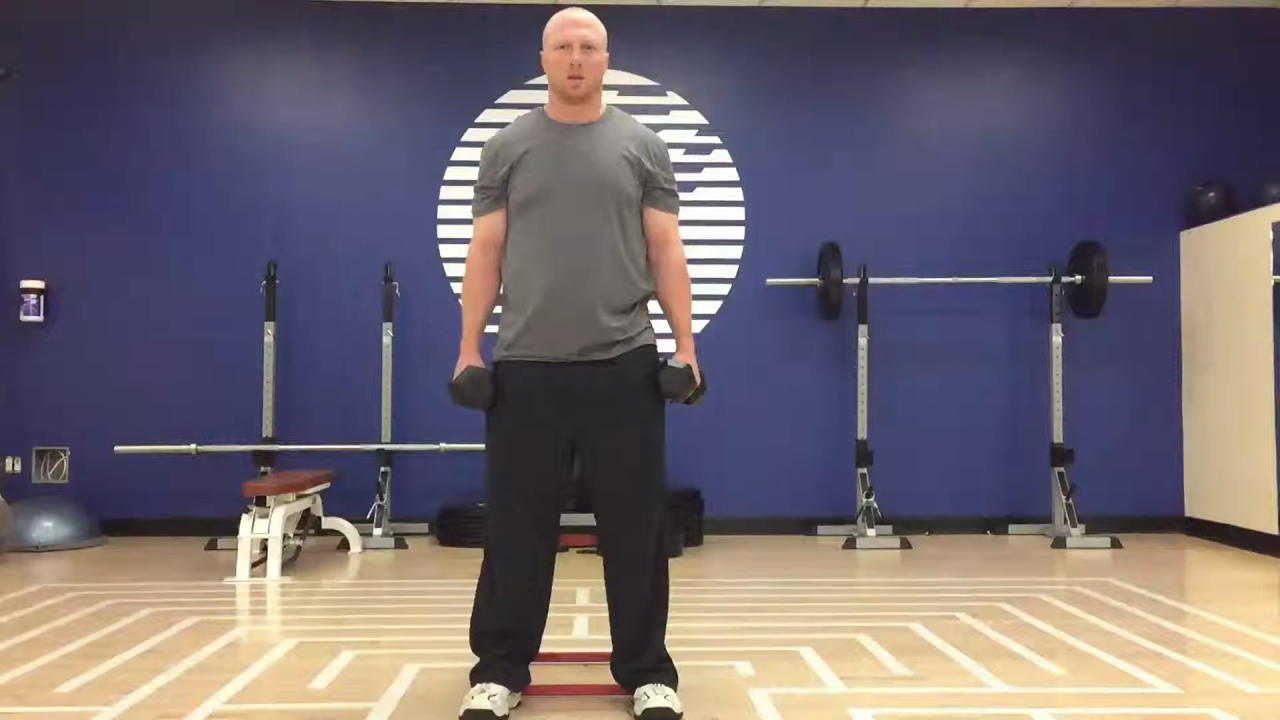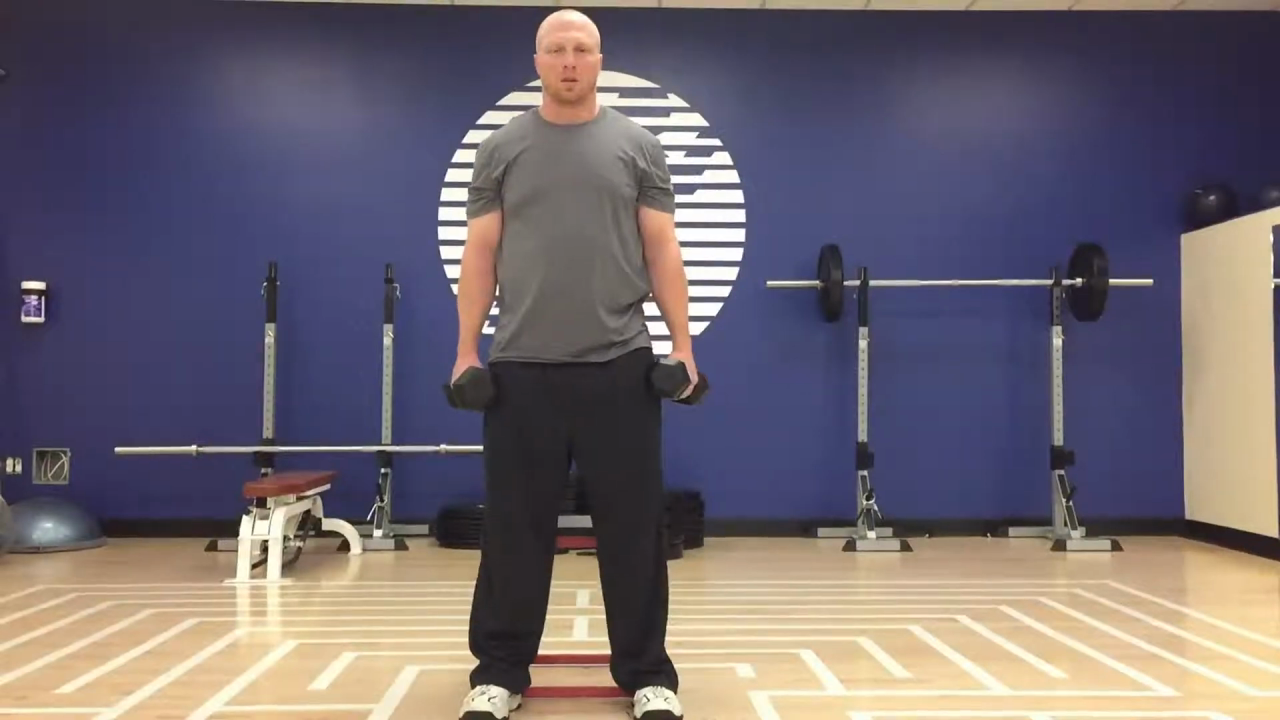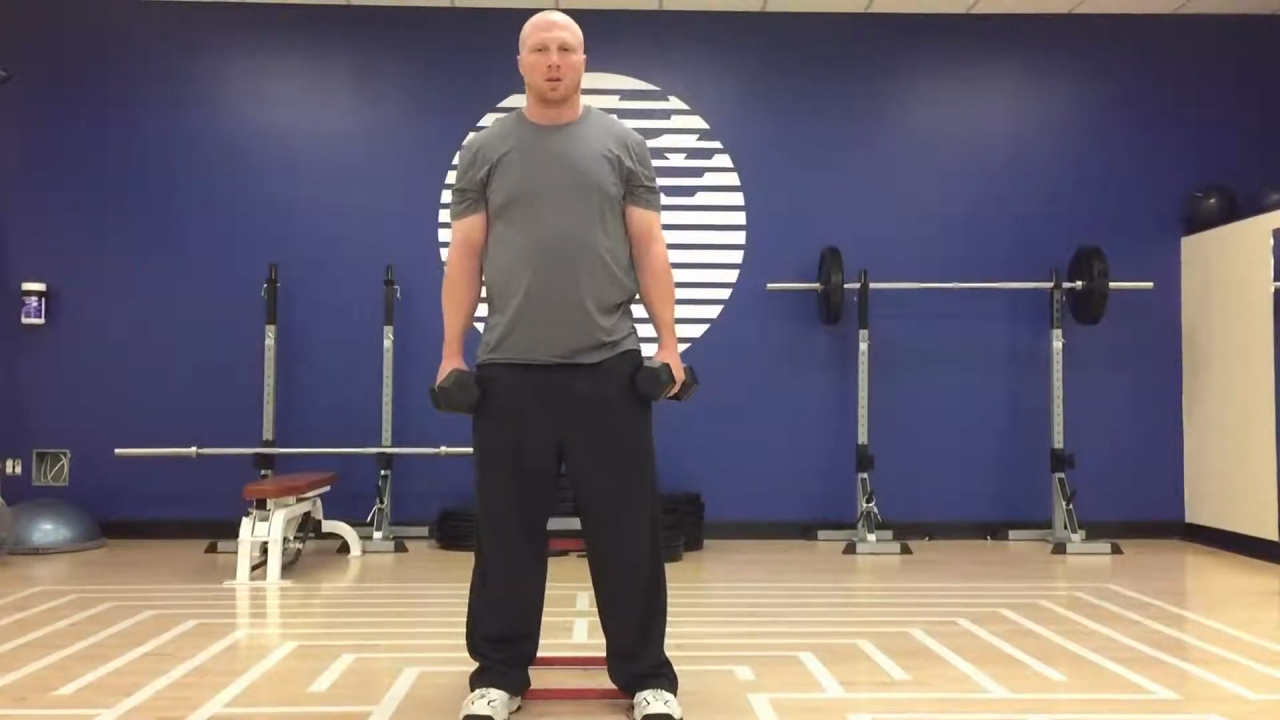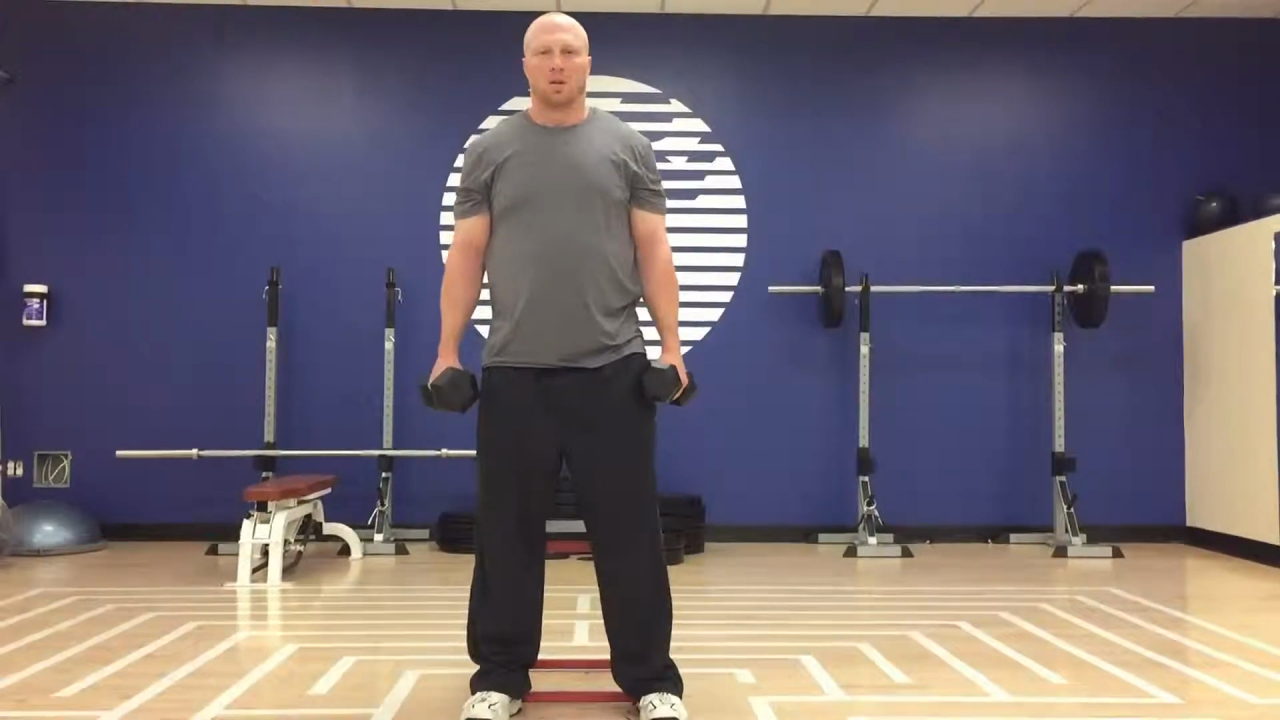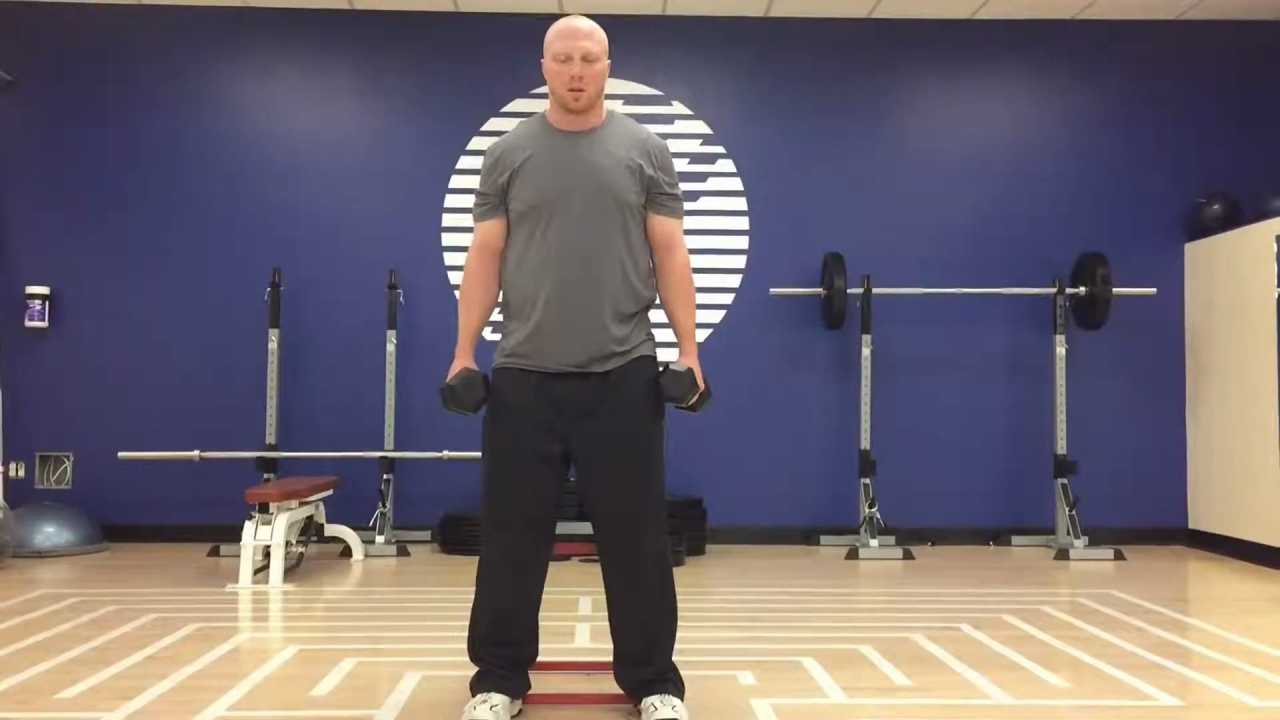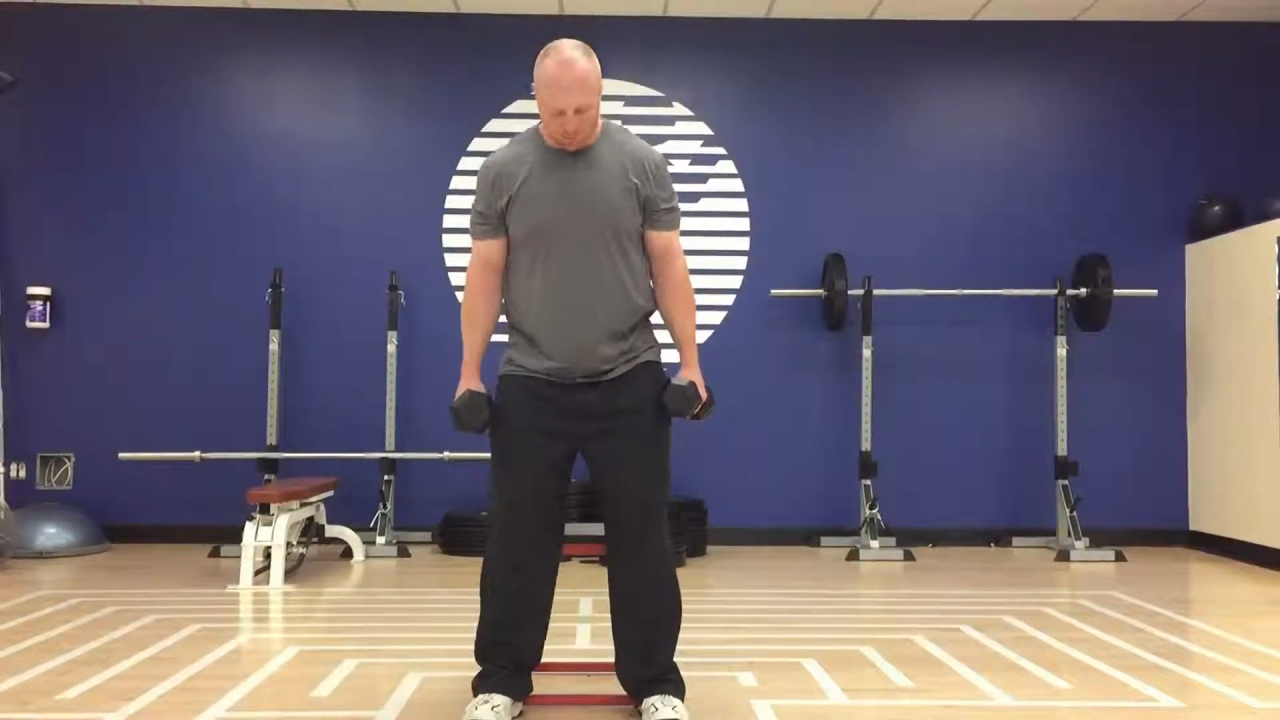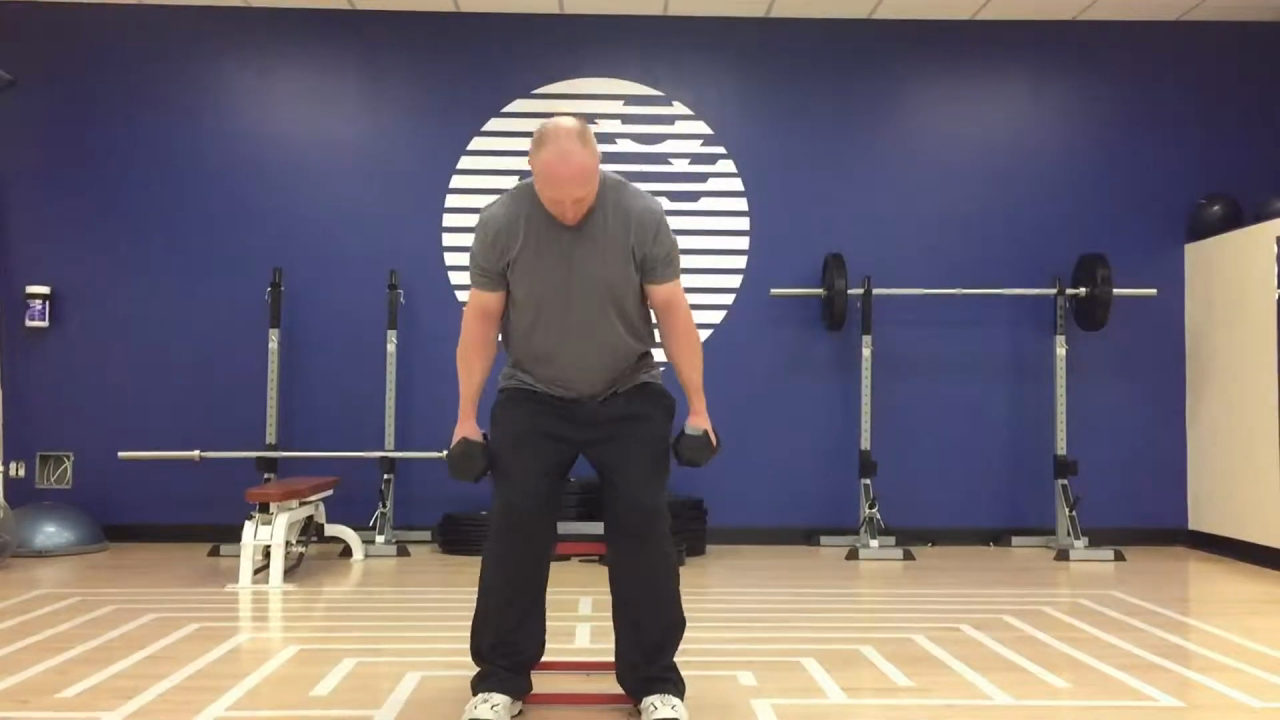
dt=0.3s
person 1, frame 1
left shoulder: (642, 146)
right shoulder: (507, 147)
left elbow: (666, 249)
right elbow: (485, 251)
left wrist: (684, 344)
right wrist: (469, 347)
left hip: (623, 365)
right hip: (526, 367)
left knee: (633, 525)
right knee: (516, 525)
person 1, frame 2
left shoulder: (637, 146)
right shoulder: (501, 149)
left elbow: (662, 250)
right elbow: (481, 254)
left wrist: (682, 344)
right wrist: (466, 349)
left hip: (618, 366)
right hip: (522, 368)
left knee: (632, 526)
right knee: (515, 526)
person 1, frame 3
left shoulder: (621, 144)
right shoulder: (485, 149)
left elbow: (648, 248)
right elbow: (465, 255)
left wrist: (667, 342)
right wrist: (452, 351)
left hip: (609, 366)
right hip: (511, 370)
left knee: (626, 527)
right knee: (508, 528)
person 1, frame 4
left shoulder: (627, 147)
right shoulder: (490, 150)
left elbow: (654, 252)
right elbow: (466, 255)
left wrist: (671, 345)
right wrist: (447, 350)
left hip: (613, 370)
right hip: (515, 372)
left knee: (629, 530)
right knee: (508, 531)
person 1, frame 5
left shoulder: (645, 151)
right shoulder: (508, 154)
left elbow: (670, 255)
right elbow: (486, 257)
left wrist: (688, 351)
right wrist: (464, 351)
left hip: (623, 374)
right hip: (524, 375)
left knee: (634, 532)
right knee: (513, 530)
person 1, frame 6
left shoulder: (641, 162)
right shoulder: (504, 169)
left elbow: (668, 266)
right elbow: (486, 274)
left wrist: (690, 361)
right wrist: (470, 370)
left hip: (628, 381)
right hip: (531, 383)
left knee: (640, 530)
right knee: (520, 530)
person 1, frame 7
left shoulder: (640, 214)
right shoulder: (501, 221)
left elbow: (673, 313)
right elbow: (481, 319)
left wrist: (698, 406)
right wrist: (466, 415)
left hip: (628, 396)
right hip: (533, 398)
left knee: (643, 520)
right knee: (515, 519)
